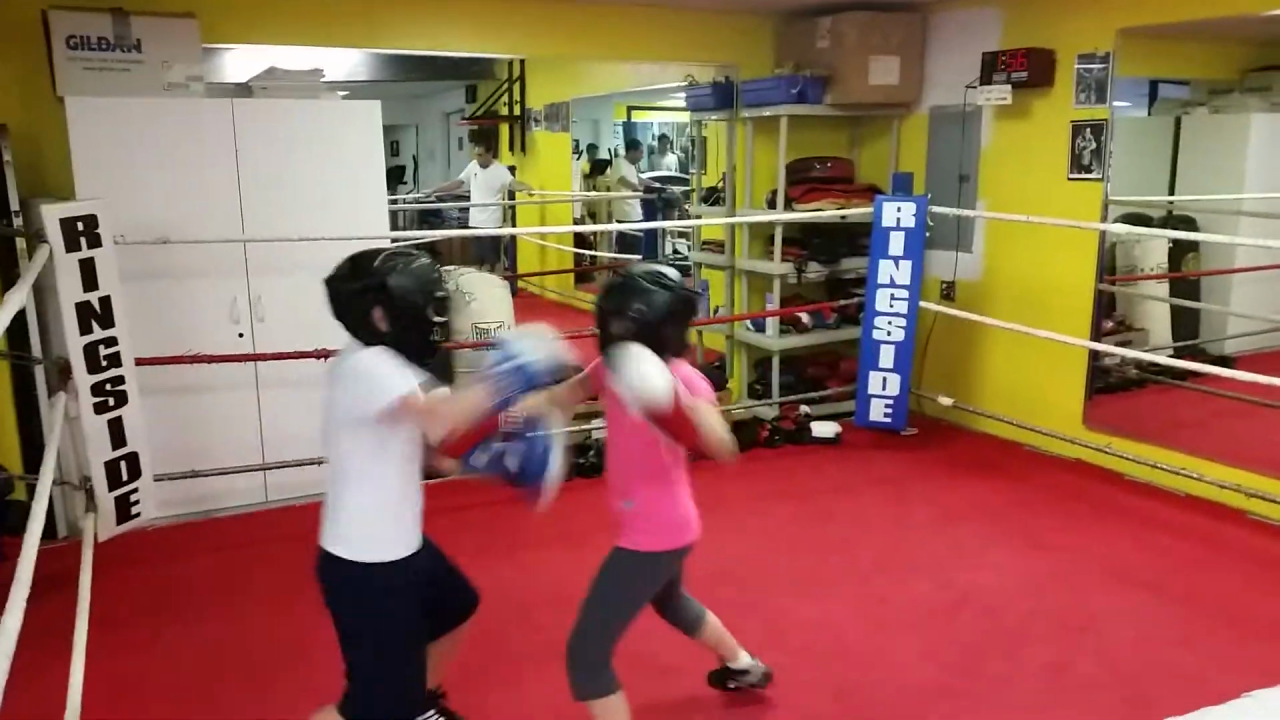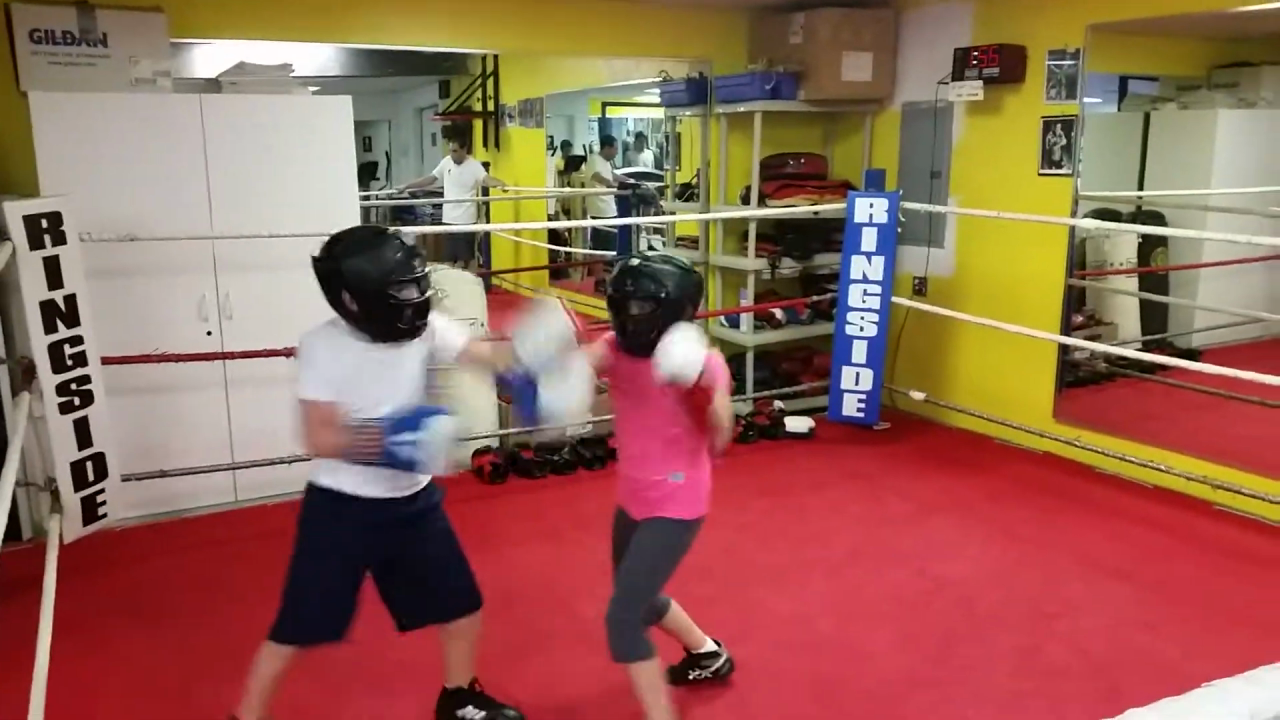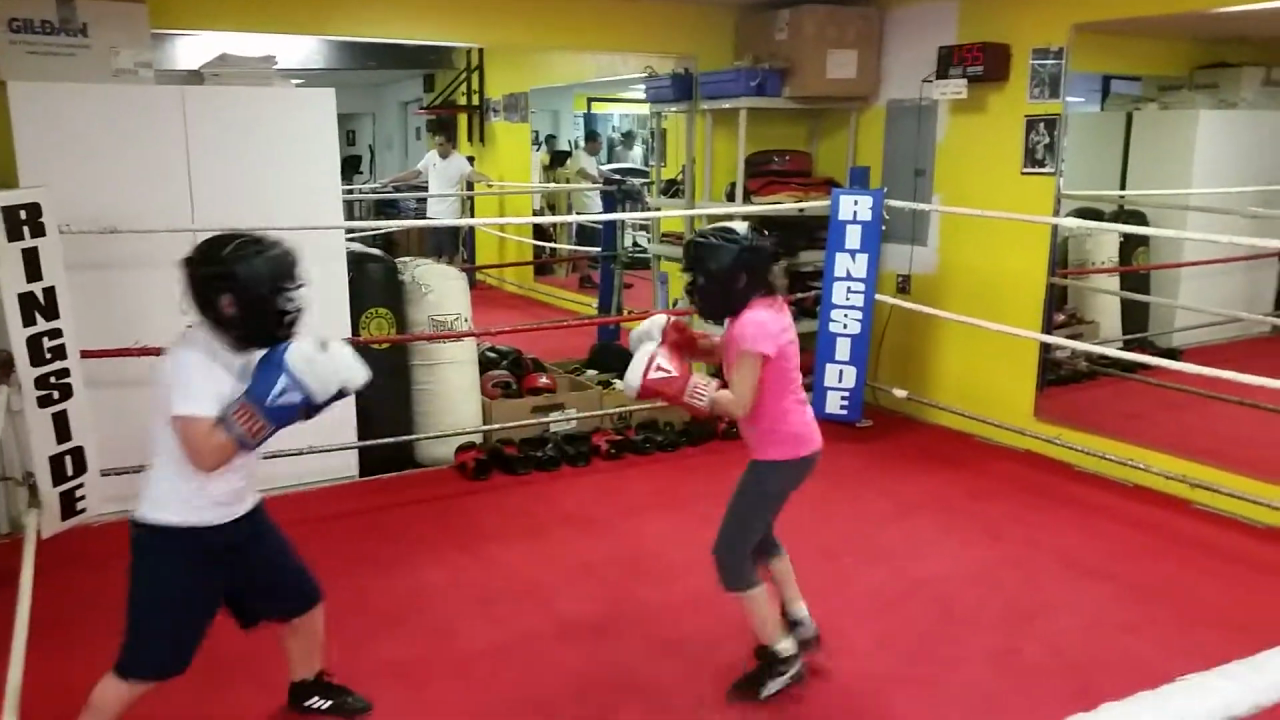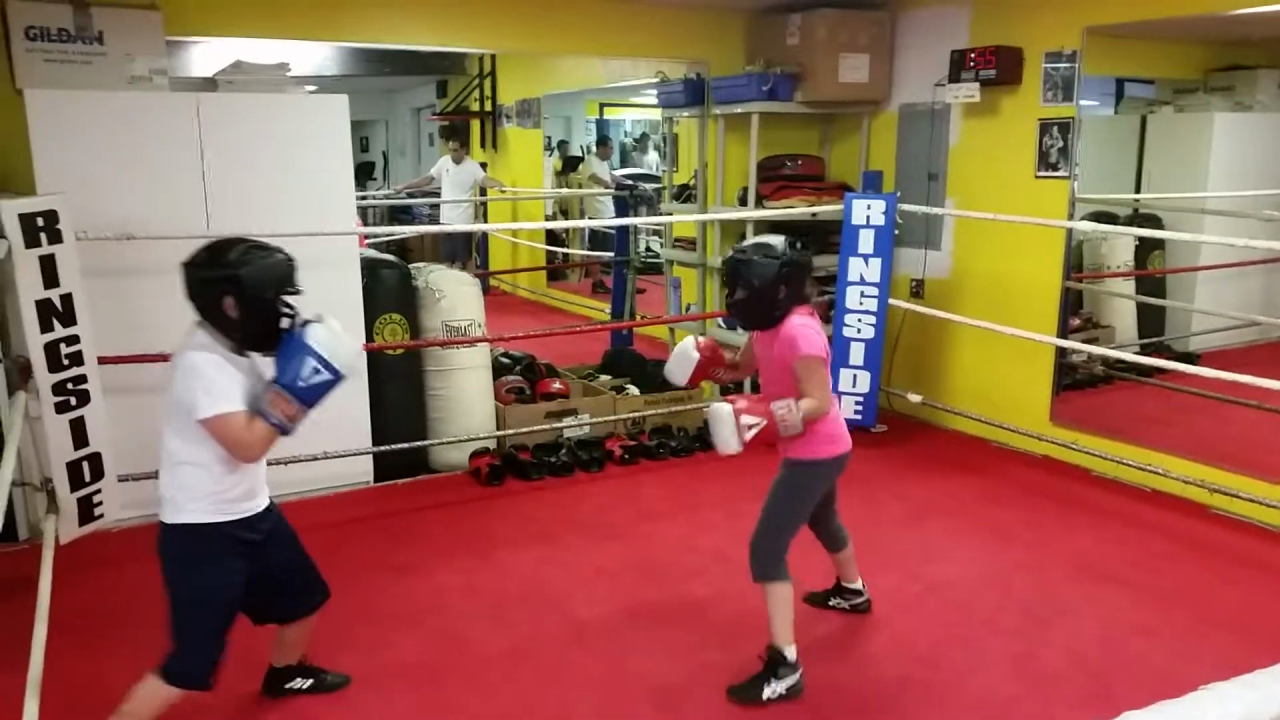
dt=0.5s
person 1, frame 1
left shoulder: (386, 364)
right shoulder: (362, 368)
left elbow: (431, 433)
right elbow: (441, 418)
left wrist: (497, 454)
right wrist: (509, 375)
left hip: (397, 546)
right hip: (364, 564)
left knee: (453, 611)
person 1, frame 2
left shoulder: (420, 328)
right shoulder: (322, 347)
left elbow: (484, 353)
right elbow: (320, 440)
right wrist: (387, 440)
left hip: (411, 499)
right hip: (342, 505)
left knee: (459, 602)
right knee: (298, 626)
person 1, frame 3
left shoulder: (237, 347)
right shoulder: (189, 361)
left elbow: (241, 420)
right elbow: (206, 454)
left wrist: (310, 390)
right wrist: (265, 399)
left hip: (237, 517)
right hip: (176, 533)
left knee: (302, 599)
right knee: (148, 661)
person 1, frame 4
left shoulder: (231, 350)
right shoulder: (200, 364)
left elbow: (253, 420)
right elbow: (247, 445)
left wrist: (298, 380)
right wrist: (293, 387)
left hip: (252, 515)
right hip: (202, 533)
left knee: (306, 598)
right knee: (191, 666)
left ankle: (286, 670)
person 2, frame 1
left shoulder: (683, 379)
right shoulder: (615, 366)
left elbow: (722, 448)
right elbow: (560, 396)
left wrist: (672, 409)
left hip: (654, 537)
right hip: (667, 526)
left knee: (585, 654)
right knee: (669, 601)
right ankle: (744, 666)
person 2, frame 2
left shoulder: (705, 362)
right shoulder: (616, 346)
left elbow: (717, 440)
right elbow: (581, 362)
left wrist: (697, 390)
left hip: (676, 509)
right hip: (634, 501)
left knee: (624, 618)
right knee: (639, 595)
right ankle: (708, 653)
person 2, frame 3
left shoulder: (752, 326)
right shoulder: (763, 308)
left elbow: (739, 406)
right elbow: (724, 354)
left wrist: (681, 385)
right wrist: (684, 341)
left hip: (783, 451)
right hip: (782, 444)
left knee: (730, 553)
right knee: (754, 533)
left ankle: (780, 659)
right ankle: (797, 625)
person 2, frame 4
left shoulder: (799, 332)
right shoulder: (769, 325)
left elbow: (819, 404)
right elbow: (743, 365)
left wrist: (766, 417)
right wrist: (714, 362)
left hip: (816, 452)
right hip: (819, 450)
left knee: (766, 549)
right knee: (822, 519)
left ankle: (784, 665)
right ankle: (852, 590)
